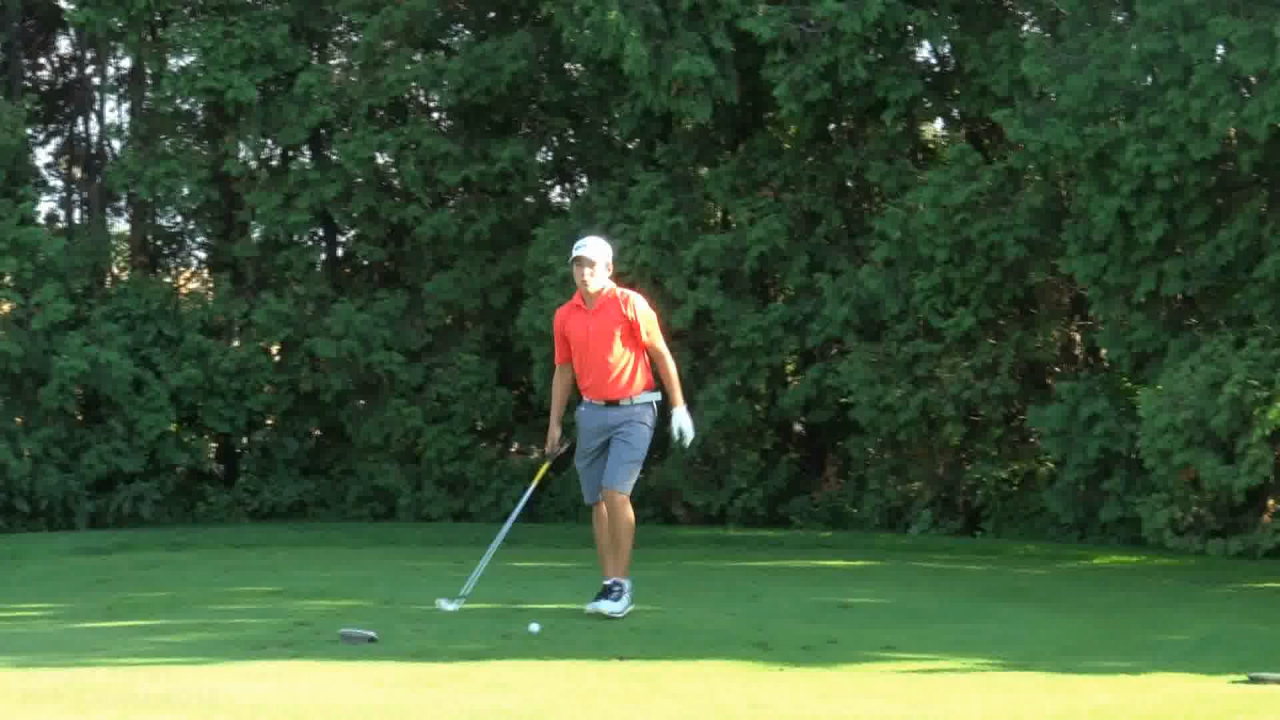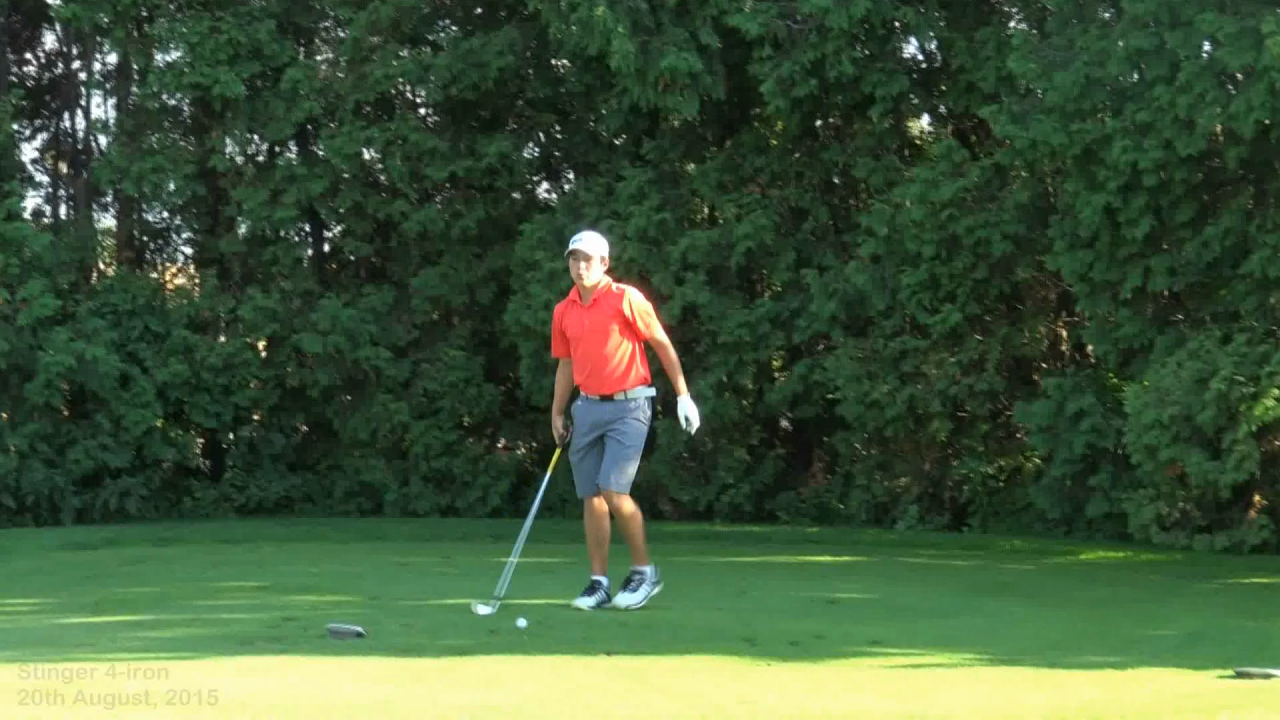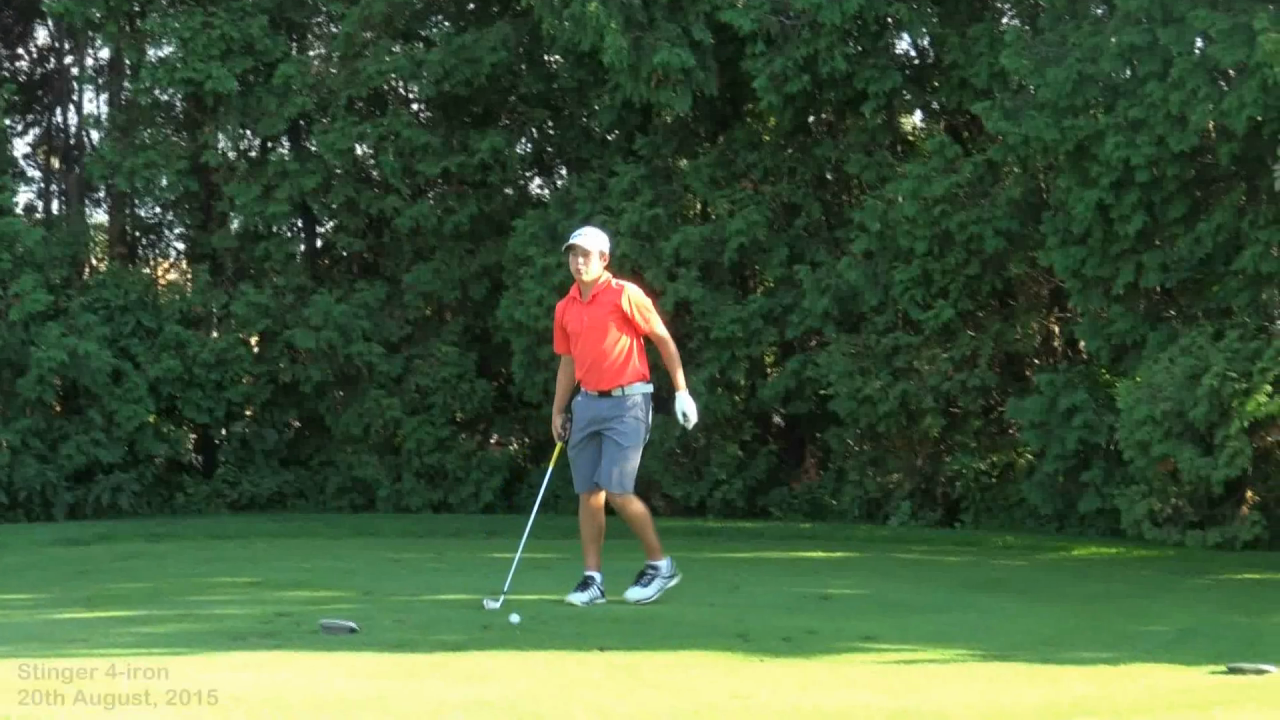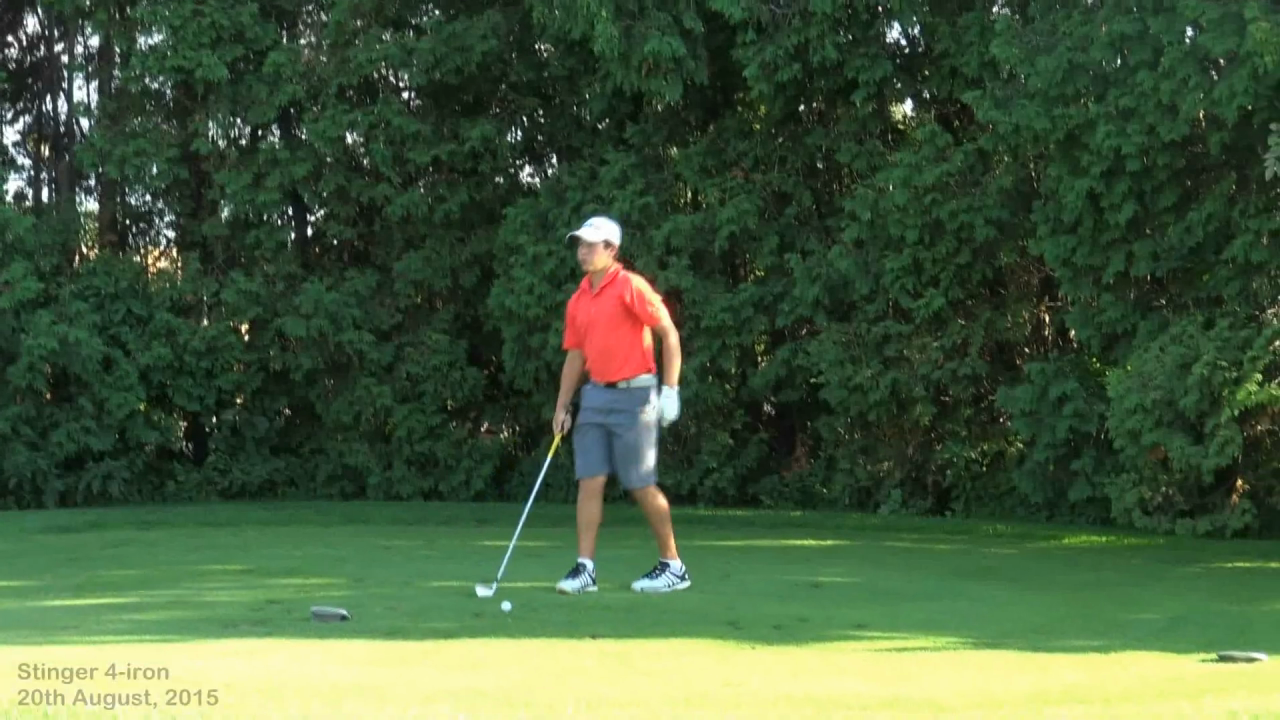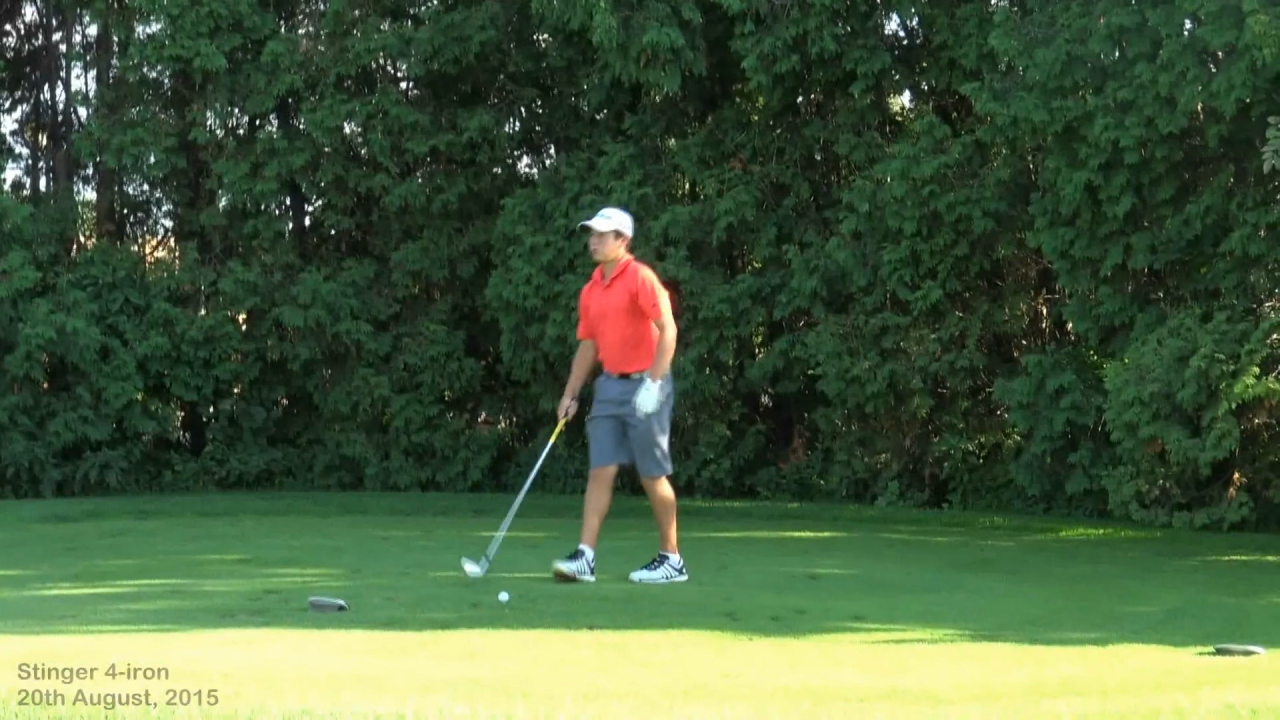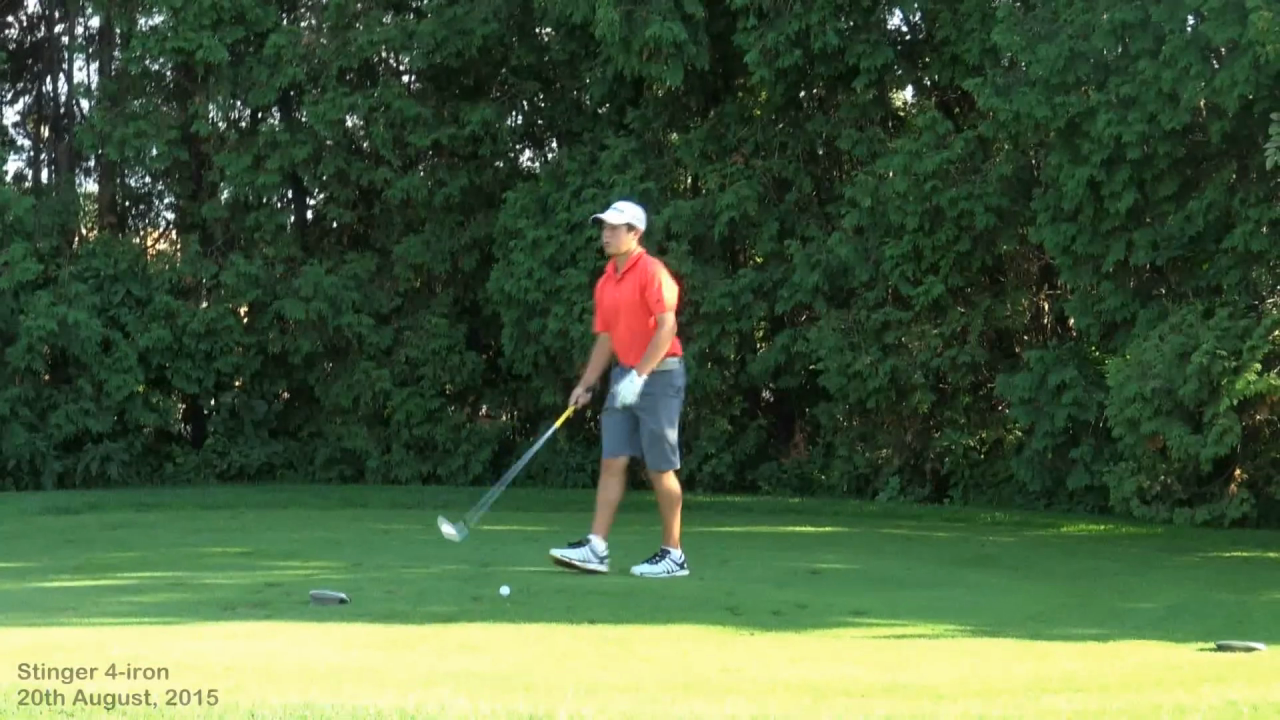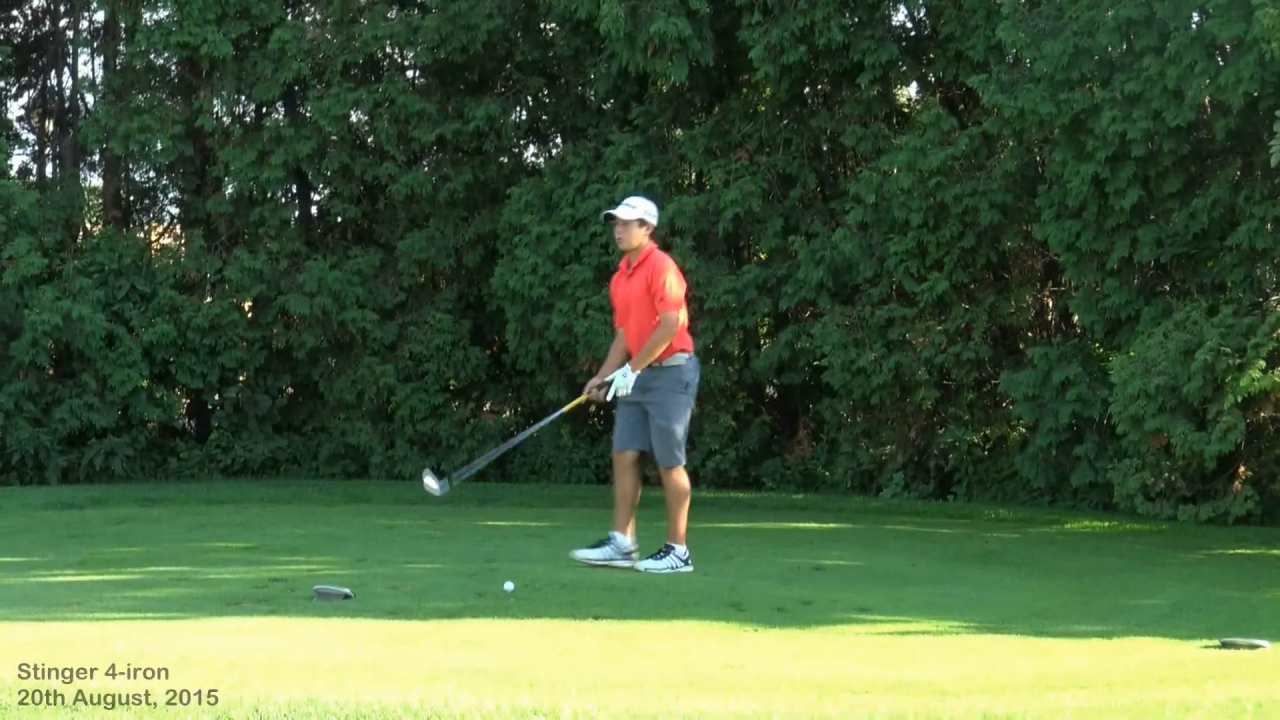
dt=0.1s
person 1, frame 1
left shoulder: (629, 304)
right shoulder: (564, 316)
left elbow: (661, 355)
right elbow: (564, 370)
left wrist: (679, 407)
right wrist: (555, 422)
left hip: (633, 410)
right hip: (591, 412)
left knee: (615, 493)
right knee: (597, 501)
left ankle: (621, 583)
right ankle: (610, 584)
person 1, frame 2
left shoulder: (626, 298)
right shoulder: (562, 311)
left elbow: (662, 344)
left wrist: (683, 395)
right wrist: (557, 414)
left hip: (628, 406)
right hip: (587, 408)
left knee: (613, 492)
right knee: (591, 498)
left ankle: (644, 571)
right ankle: (598, 582)
person 1, frame 3
left shoulder: (624, 294)
right shoulder: (565, 308)
left elbow: (663, 338)
left wrist: (681, 391)
right wrist: (558, 411)
left hip: (626, 403)
right hip: (587, 405)
left knee: (618, 492)
right knee: (588, 495)
left ankle: (659, 564)
right ankle: (592, 579)
person 1, frame 4
left shoulder: (631, 286)
right shoulder: (577, 300)
left elbow: (668, 333)
right elbow: (574, 356)
left wrist: (670, 389)
right wrist: (562, 405)
left hip: (635, 393)
right hip: (595, 395)
left knee: (640, 485)
right knee: (589, 482)
left ankle: (672, 565)
right ankle: (585, 566)
person 1, frame 5
left shoulder: (641, 278)
right shoulder: (589, 291)
left elbow: (668, 331)
right elbow: (587, 346)
left wrist: (652, 384)
right wrist: (570, 395)
left hip: (646, 388)
right hip: (610, 387)
left knee: (653, 474)
right knee: (600, 471)
left ankle: (671, 559)
right ankle: (585, 556)
person 1, frame 6
left shoulder: (652, 271)
right shoulder: (605, 282)
left elbow: (666, 327)
left wrist: (638, 376)
right wrist: (586, 384)
left hip: (658, 379)
right hip: (624, 379)
left knee: (660, 468)
right knee: (613, 463)
left ankle: (673, 554)
right ankle: (595, 547)
person 1, frame 7
left shoulder: (661, 266)
right shoulder: (620, 277)
left elbow: (670, 326)
left wrist: (630, 370)
right wrist: (603, 375)
left hip: (670, 372)
right hip: (637, 376)
left knee: (669, 462)
right knee: (624, 455)
left ankle: (677, 550)
right ankle: (621, 541)
